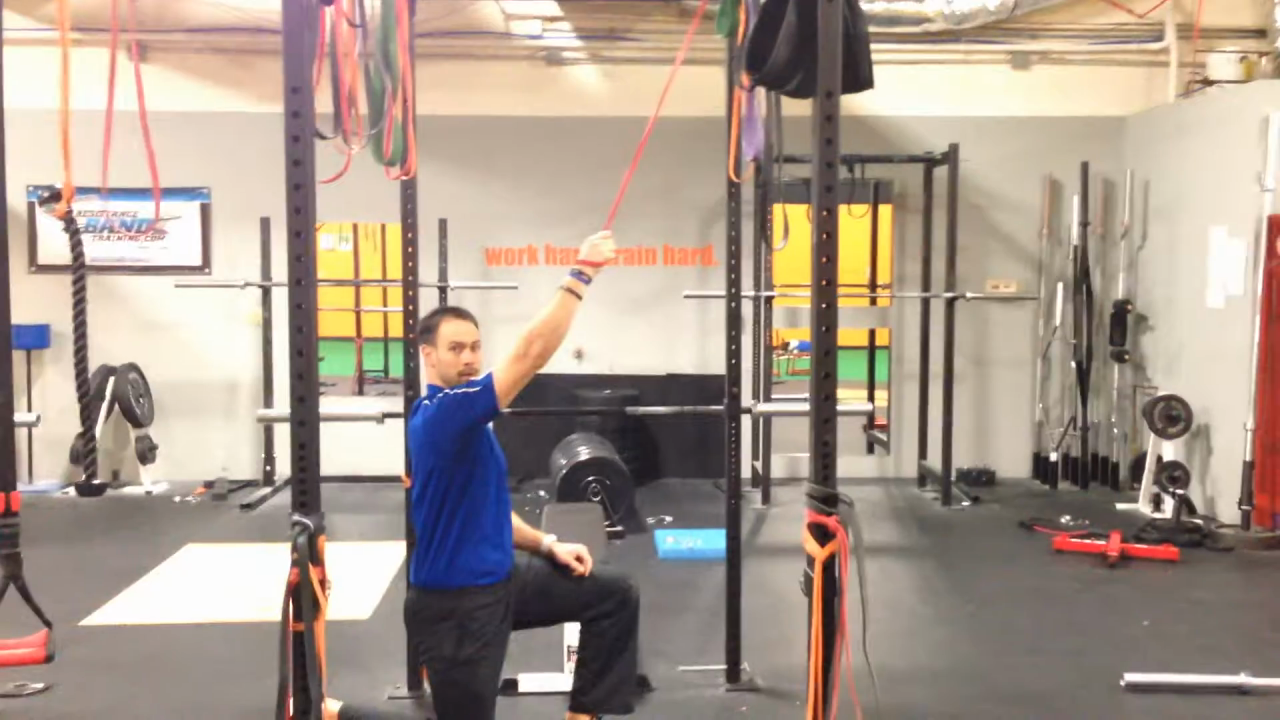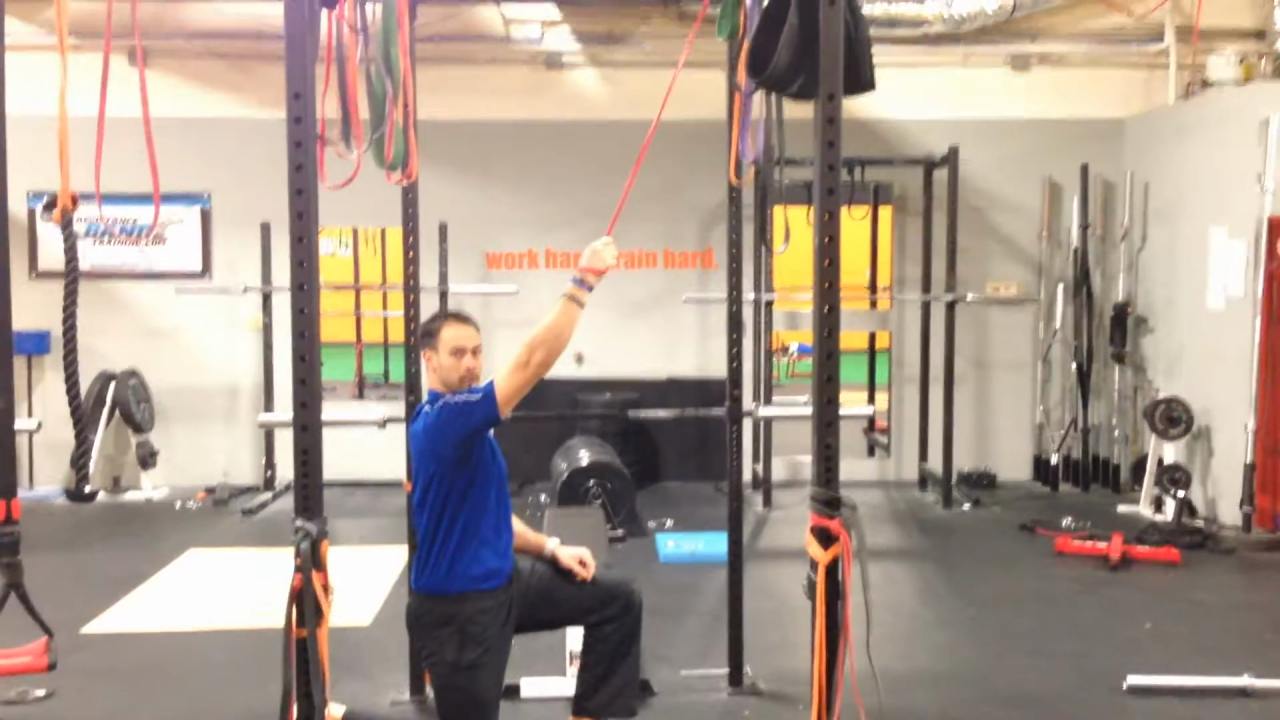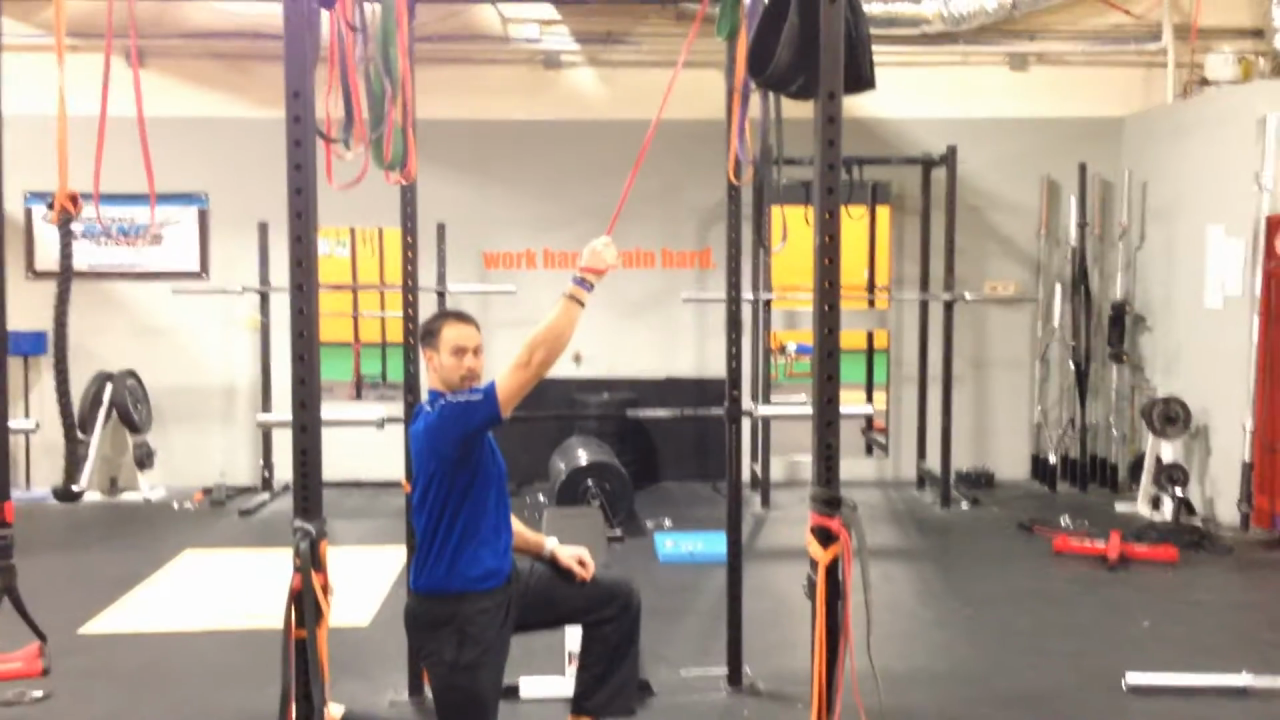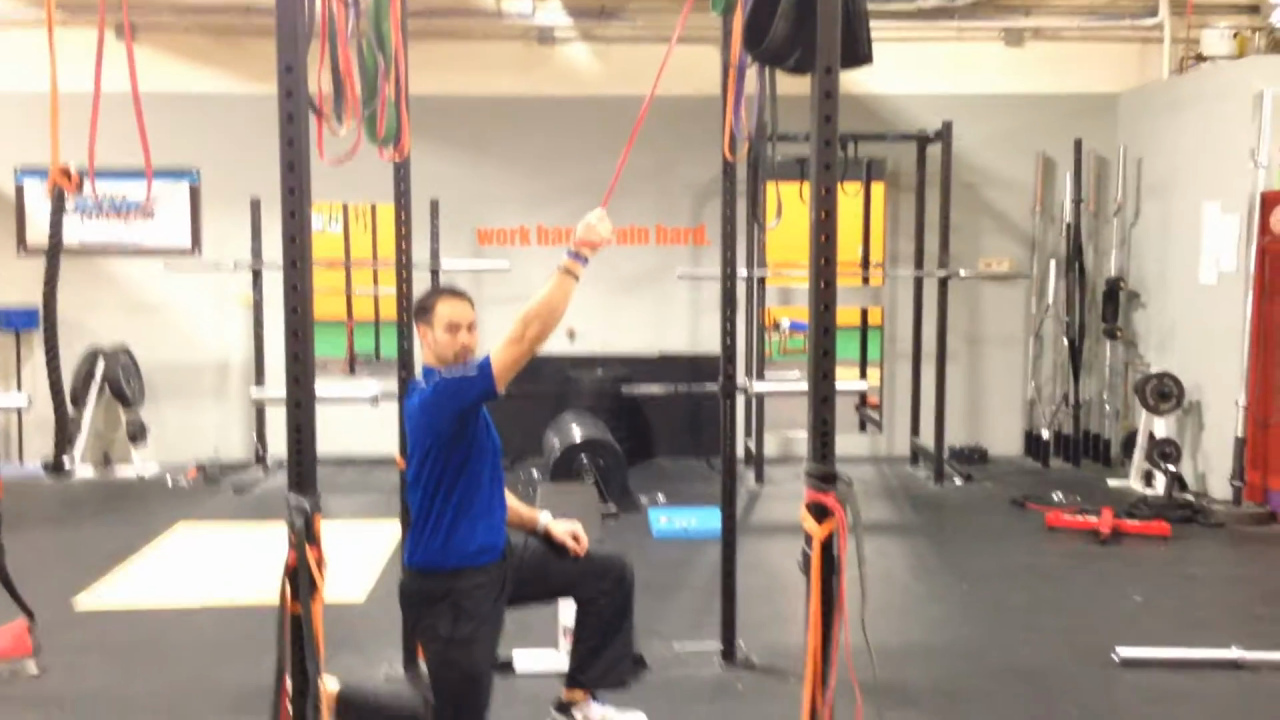
dt=0.3s
person 1, frame 1
left shoulder: (463, 418)
right shoulder: (440, 415)
right elbow: (529, 354)
left wrist: (547, 544)
right wrist: (581, 274)
left hip: (498, 579)
right hip: (454, 602)
left knee: (613, 597)
person 1, frame 2
left shoulder: (465, 420)
right shoulder: (439, 424)
right elbow: (533, 363)
left wrist: (551, 549)
right wrist: (584, 279)
left hip: (499, 583)
right hip: (460, 606)
left knee: (620, 601)
person 1, frame 3
left shoulder: (466, 424)
right shoulder: (443, 421)
right elbow: (531, 364)
left wrist: (548, 548)
right wrist: (584, 279)
left hip: (499, 582)
right hip: (455, 607)
left knee: (616, 601)
person 1, frame 4
left shoulder: (459, 401)
right shoulder: (437, 396)
right elbow: (525, 338)
left wrist: (542, 522)
right wrist: (578, 254)
left hip: (492, 559)
right hip: (448, 582)
left knee: (608, 574)
